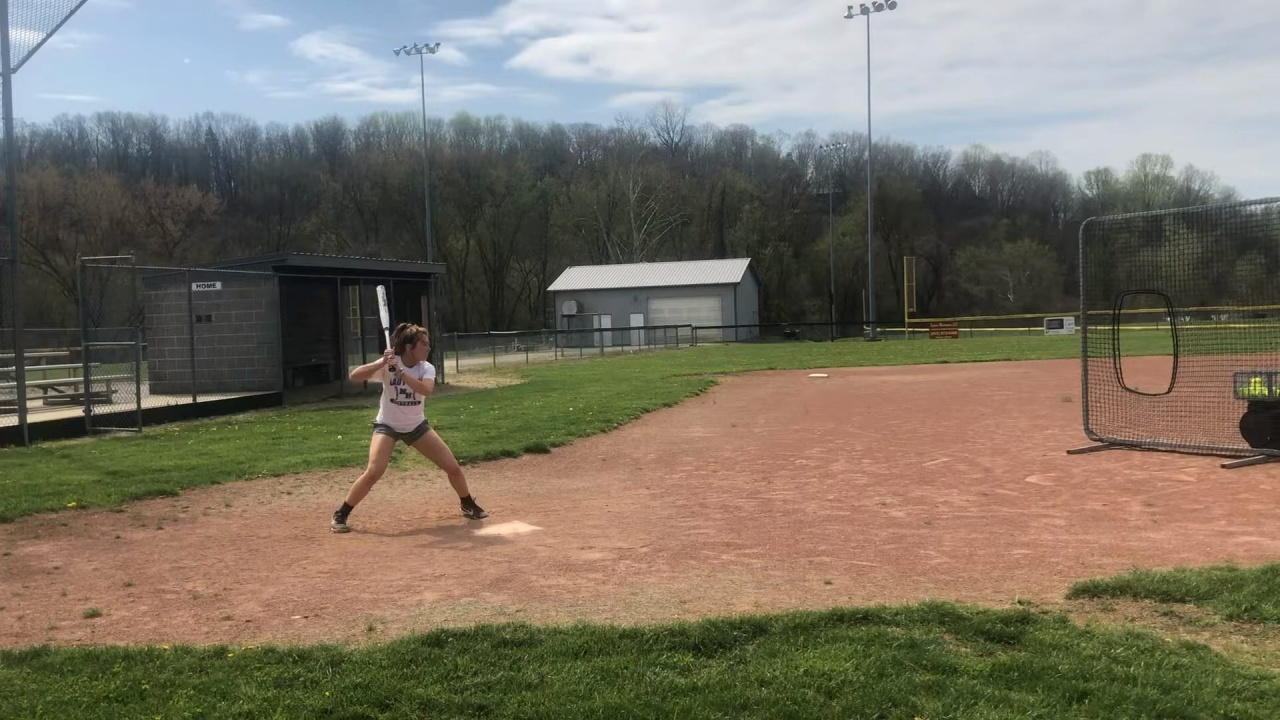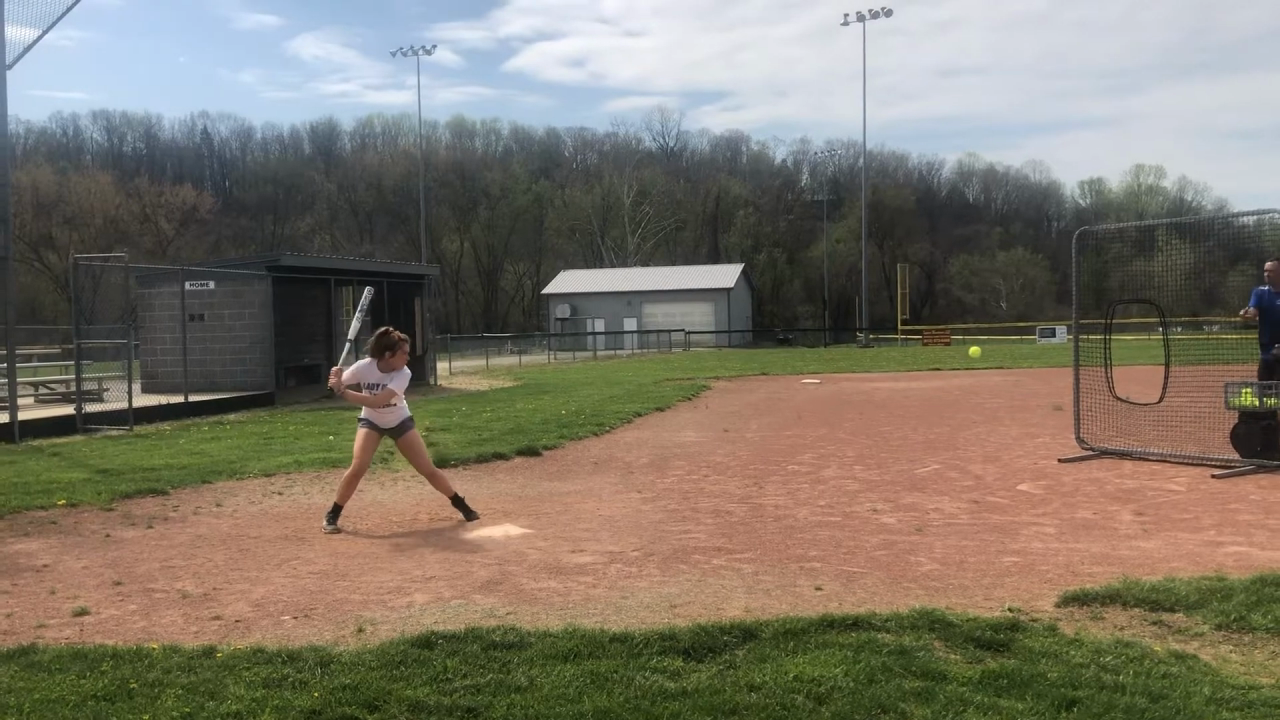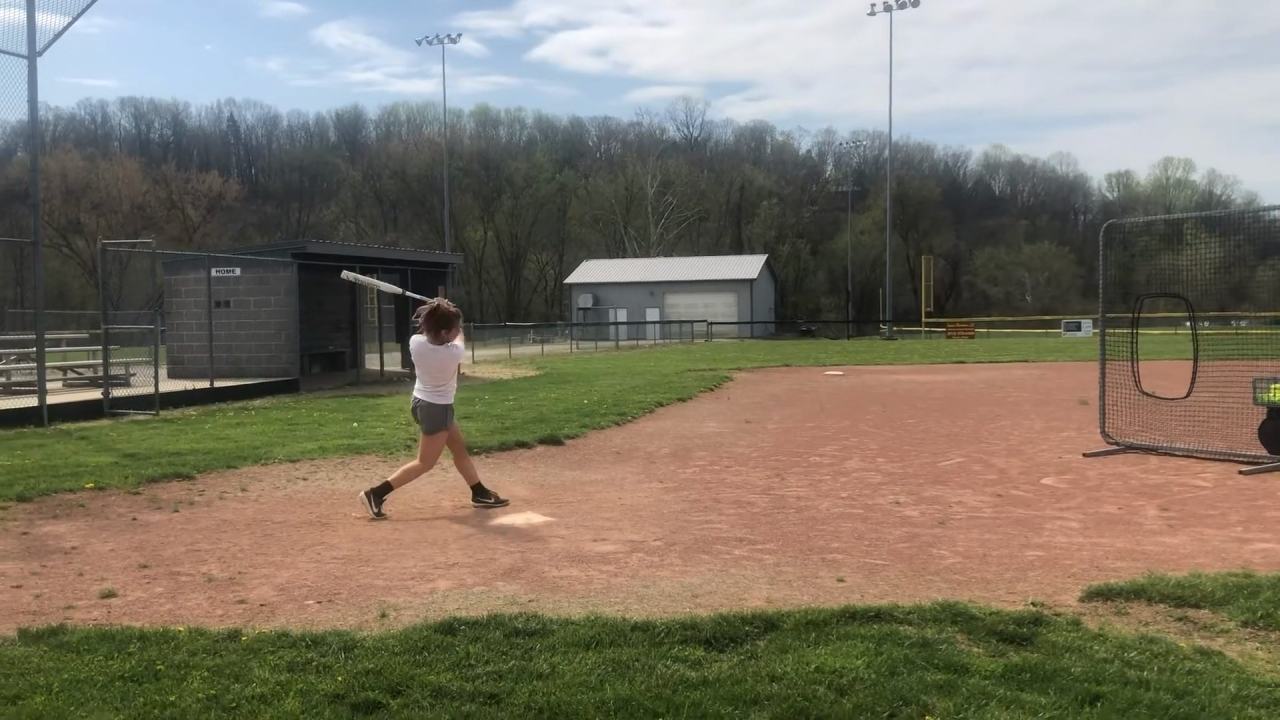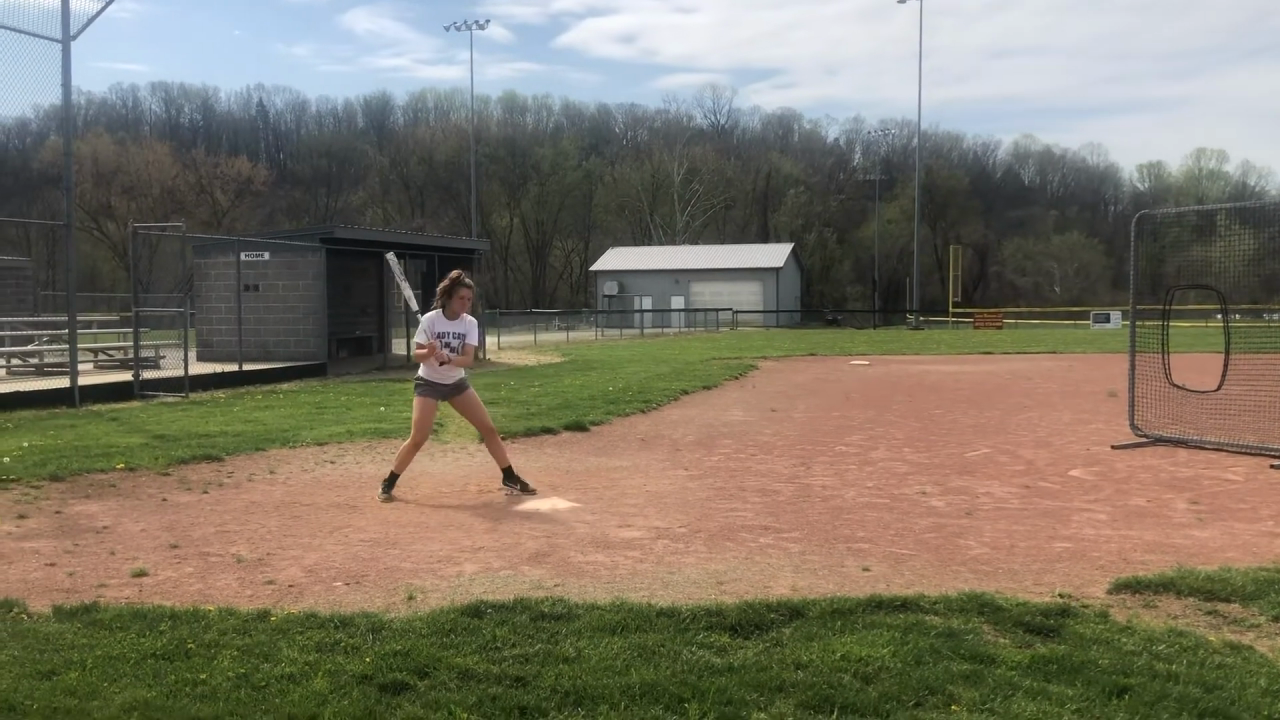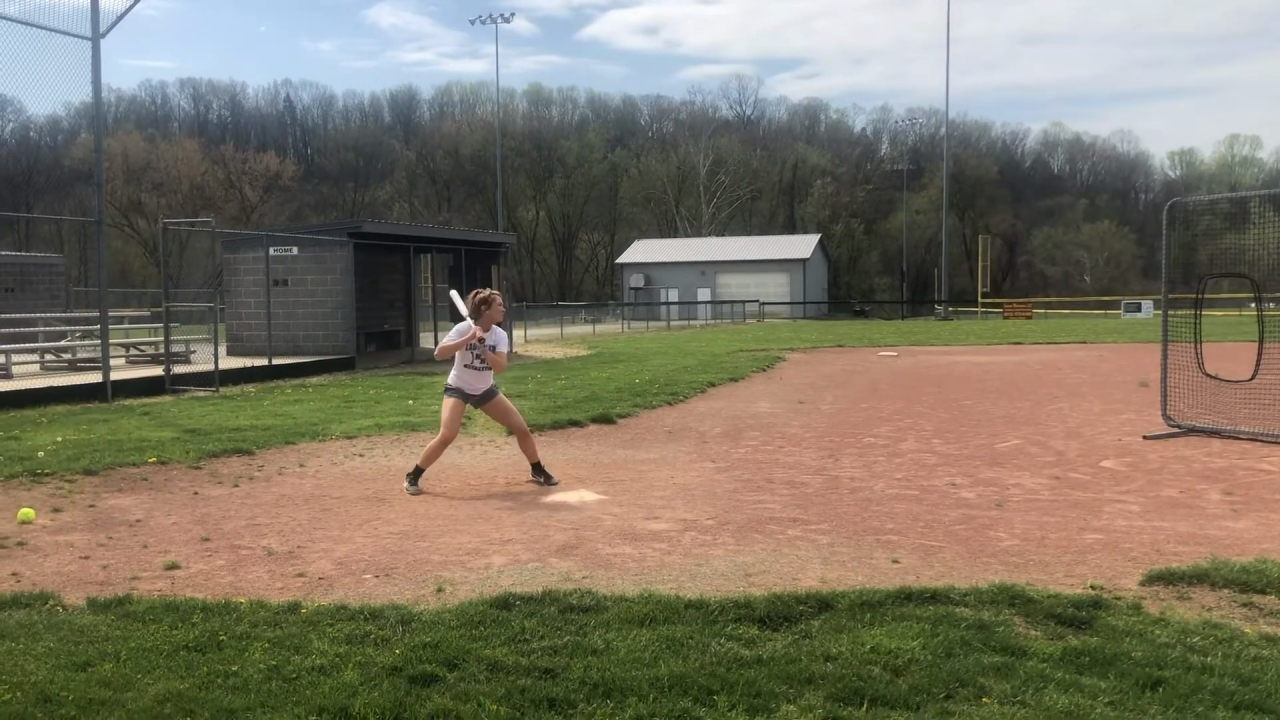
dt=1s
person 1, frame 1
left shoulder: (427, 368)
right shoulder: (389, 363)
left elbow: (426, 390)
right elbow: (354, 376)
left wrist: (401, 373)
right wrist: (383, 363)
left hip: (417, 425)
right hip: (387, 425)
left knee: (452, 466)
right knee: (374, 471)
left ankle: (468, 505)
right ankle: (341, 514)
person 1, frame 2
left shoulder: (403, 374)
right shoulder: (364, 367)
left elbow: (378, 401)
right elbow: (335, 385)
left wrist: (343, 391)
right wrist: (336, 381)
left hip: (400, 422)
right hip: (371, 422)
left knee: (428, 469)
right knee: (358, 468)
left ankle: (460, 503)
right ankle: (333, 514)
person 1, frame 3
left shoulder: (416, 343)
right shoulder: (455, 351)
right elbow: (460, 336)
left wrist: (433, 311)
right wrist: (443, 309)
left hip: (422, 403)
right hip: (437, 409)
left knee: (460, 447)
right knee: (425, 462)
left ankle: (480, 494)
right ankle: (375, 494)
person 1, frame 4
left shoulder: (470, 323)
right shoulder: (430, 319)
left elbow: (468, 359)
right elbow: (417, 355)
left wrist: (446, 359)
right wrist: (429, 352)
left hip: (456, 382)
right hip: (429, 382)
left knee: (488, 428)
right knee: (417, 439)
left ankle: (510, 477)
right ankle: (389, 483)
person 1, frame 5
left shoulder: (500, 335)
right shoulder: (463, 328)
left elbow: (501, 366)
right elbow: (439, 354)
left wrist: (483, 348)
right wrist: (469, 339)
left hip: (486, 390)
right hip: (458, 389)
left knee: (522, 429)
right knee: (446, 436)
left ankle: (538, 471)
right ankle: (413, 476)
